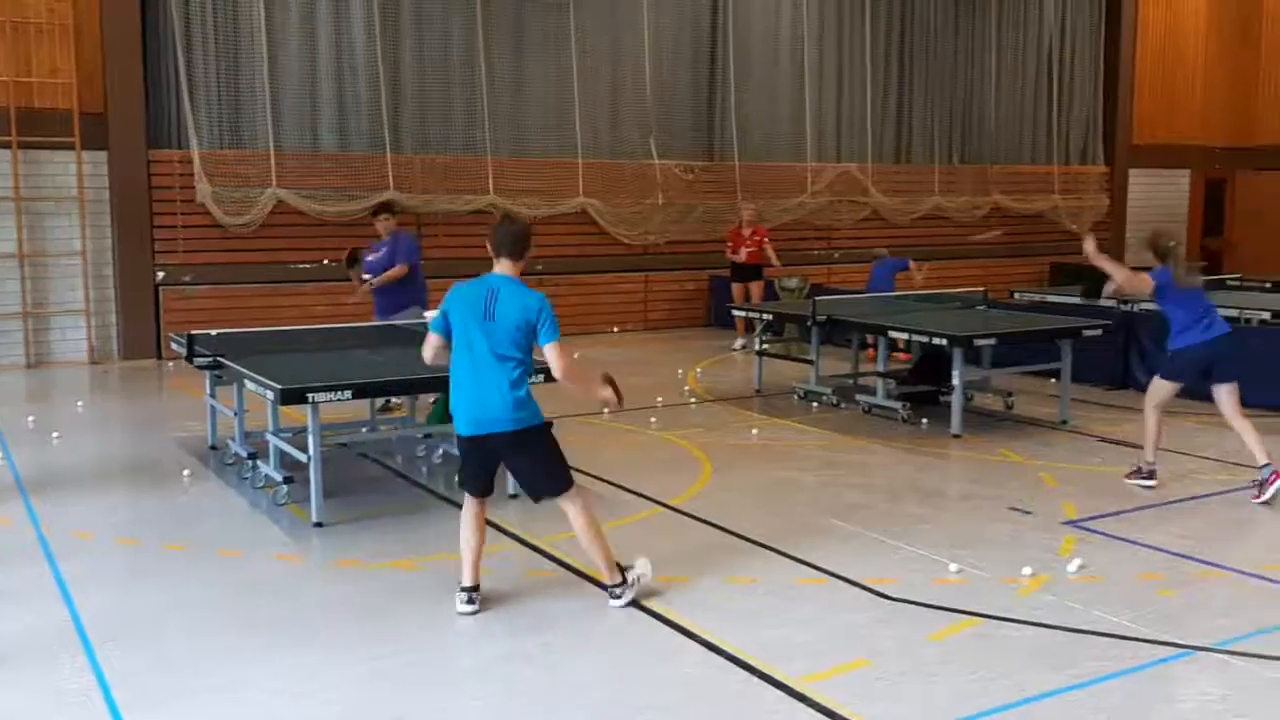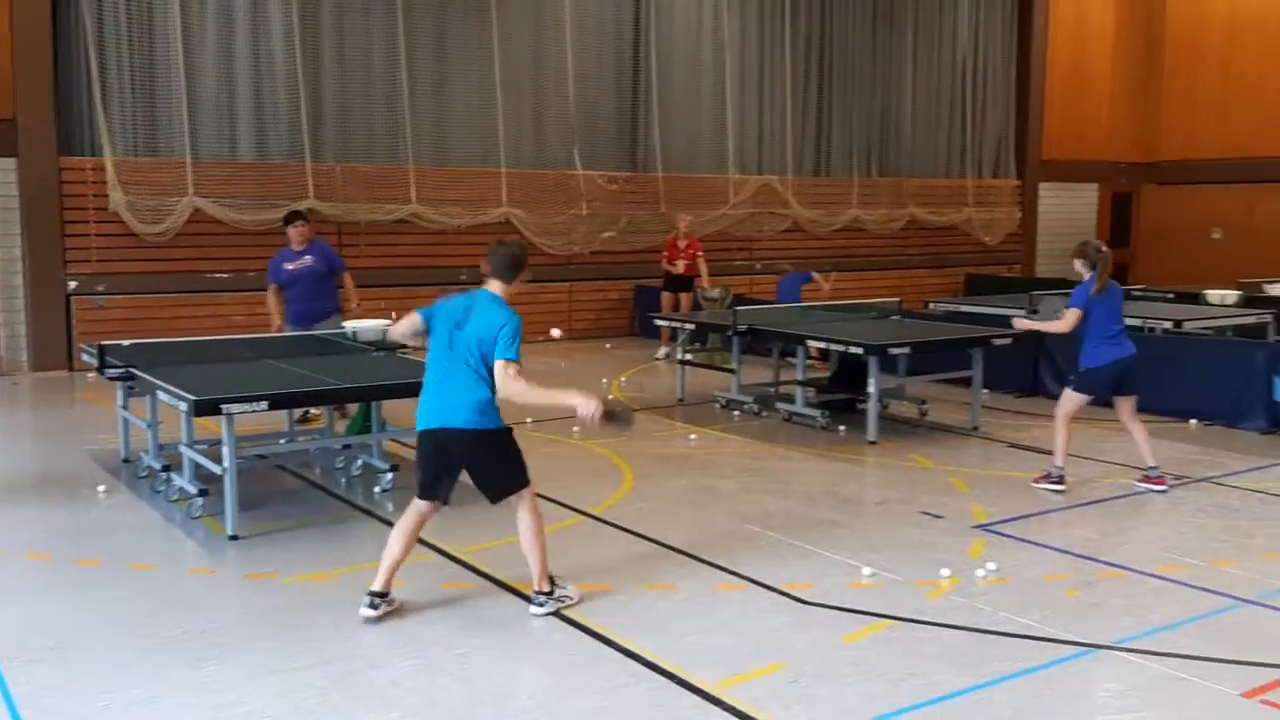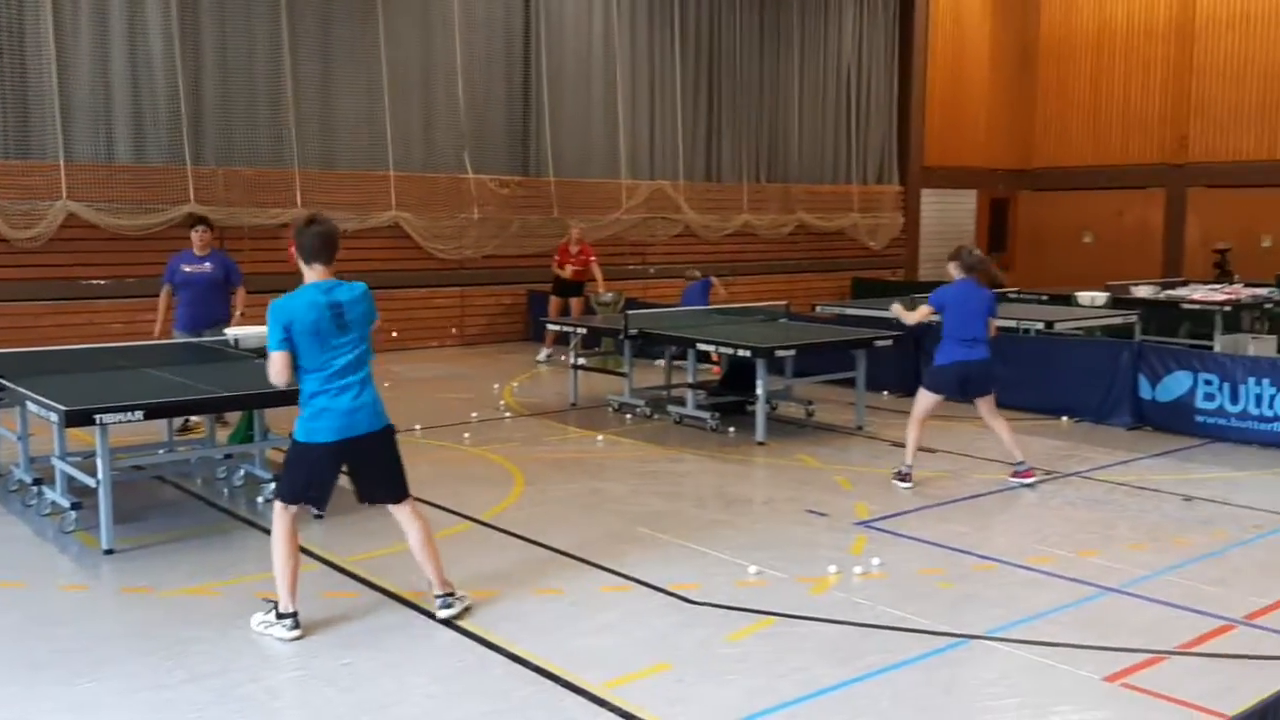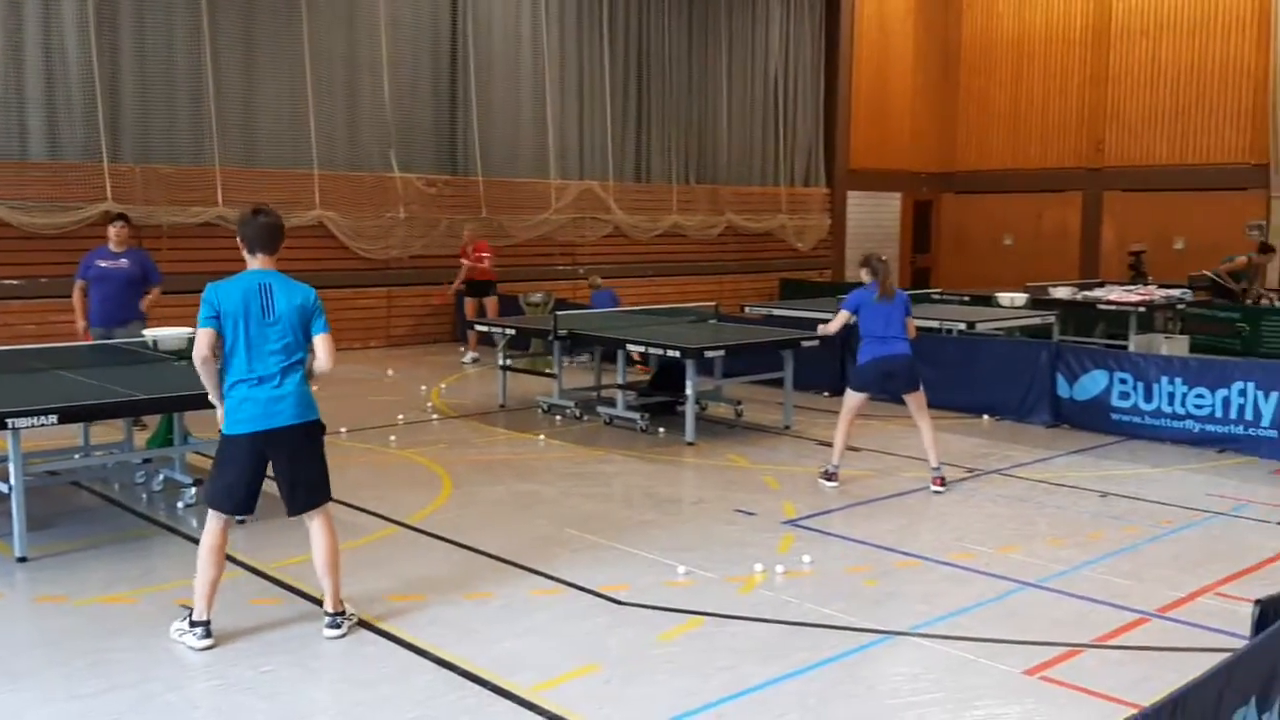
dt=0.5s
person 1, frame 1
left shoulder: (459, 294)
right shoulder: (534, 303)
left elbow: (430, 355)
right elbow: (561, 370)
right wrist: (599, 389)
left hip: (468, 422)
right hip: (516, 420)
left knee: (474, 501)
right knee: (569, 498)
left ankle: (468, 591)
right ankle: (616, 580)
person 1, frame 2
left shoulder: (449, 304)
right shoulder: (506, 319)
left elbow: (397, 333)
right elbow: (506, 387)
right wrist: (571, 398)
left hip: (432, 422)
right hip: (475, 423)
left knee: (422, 506)
right knee: (524, 499)
left ankle: (377, 594)
right ankle: (544, 591)
person 1, frame 3
left shoulder: (284, 309)
right shoulder: (359, 294)
left elbow: (280, 377)
left hip: (317, 431)
right hip: (369, 424)
left knee: (284, 514)
right knee: (403, 507)
left ankle: (285, 614)
right ankle: (444, 594)
person 1, frame 4
left shoulder: (218, 293)
right shoulder: (305, 295)
left elbow: (203, 354)
right elbow: (324, 362)
left wrist: (219, 398)
left hip: (242, 423)
right hip: (296, 419)
left knee: (217, 521)
right knee: (317, 515)
left ankle: (198, 622)
right ankle: (334, 612)
person 2, frame 1
left shoulder: (1162, 275)
right shoulder: (1180, 271)
left elbow: (1142, 285)
left wrist: (1095, 255)
right wrist: (1119, 285)
left hip: (1187, 351)
right hip: (1221, 344)
left knee: (1152, 405)
right knee: (1235, 416)
left ankle: (1147, 469)
person 2, frame 2
left shoulder: (1083, 292)
right shoulder: (1115, 288)
left elbow: (1066, 326)
left wrist: (1029, 324)
right wrist: (1075, 316)
left hip: (1097, 365)
right hip: (1126, 359)
left knee: (1062, 415)
right knee: (1130, 418)
left ankle: (1057, 474)
right ankle: (1155, 473)
person 2, frame 3
left shoulder: (945, 293)
right shoulder: (987, 295)
left elbow: (912, 319)
left wrist: (899, 310)
left hip: (948, 364)
right hip: (979, 363)
left knee: (917, 416)
right knee: (992, 417)
left ankle: (906, 472)
right ankle: (1022, 467)
person 2, frame 4
left shoulder: (858, 295)
right shoulder: (901, 296)
left elbow: (833, 327)
right elbow: (911, 333)
left wrist: (822, 329)
left hip: (870, 362)
right hip: (902, 360)
left knee: (846, 416)
right knee: (922, 418)
left ankle: (832, 471)
right ankle: (936, 475)
person 3, frame 1
left shoulder: (405, 240)
right shoulder: (374, 248)
left elbow: (402, 270)
right elbow: (360, 277)
left wrist: (372, 283)
right wrist: (356, 277)
left hip: (409, 309)
right hip: (383, 311)
left ankle: (436, 397)
right ankle: (395, 397)
person 3, frame 2
left shoulder: (323, 250)
right shoulder: (279, 259)
left elbow: (345, 276)
right elbow: (272, 292)
left wrist: (354, 302)
right wrist: (276, 317)
left hip: (328, 318)
right hip: (296, 322)
left ankle: (340, 402)
right ankle: (313, 407)
person 3, frame 3
left shoulder: (223, 259)
right shoulder: (177, 261)
left elbow: (239, 288)
right elbow: (166, 292)
left wrist: (238, 313)
right wrist: (159, 322)
left hip: (217, 326)
right hip: (185, 327)
left ankle: (217, 411)
right ankle: (192, 418)
person 3, frame 4
left shoulder: (140, 257)
right shoulder: (92, 257)
left elbow: (157, 286)
right elbow: (78, 288)
left wrist: (150, 299)
right wrist: (80, 317)
left hip: (130, 325)
right hip: (97, 325)
left ankle: (134, 414)
